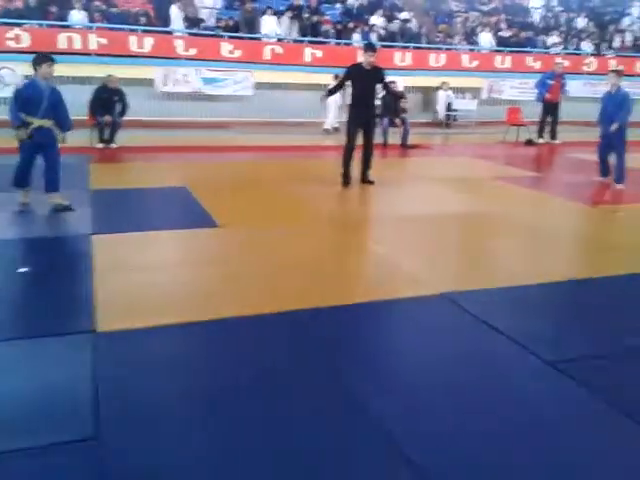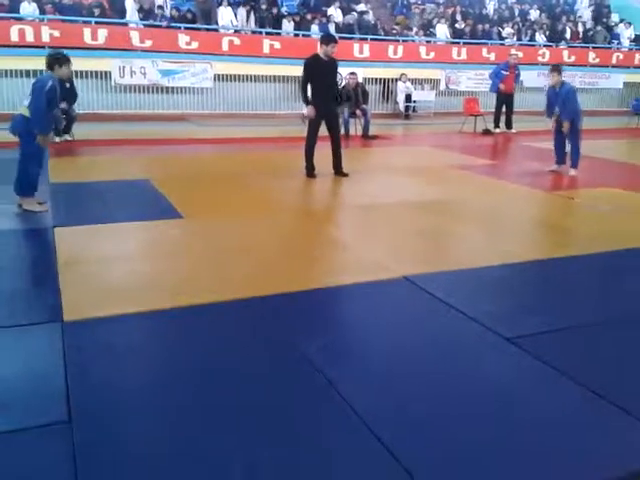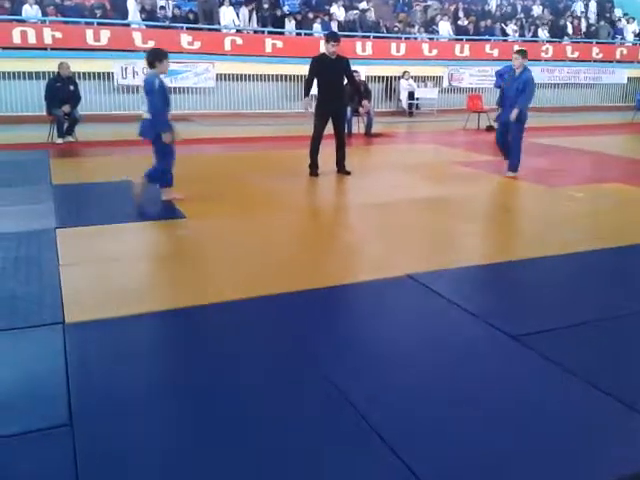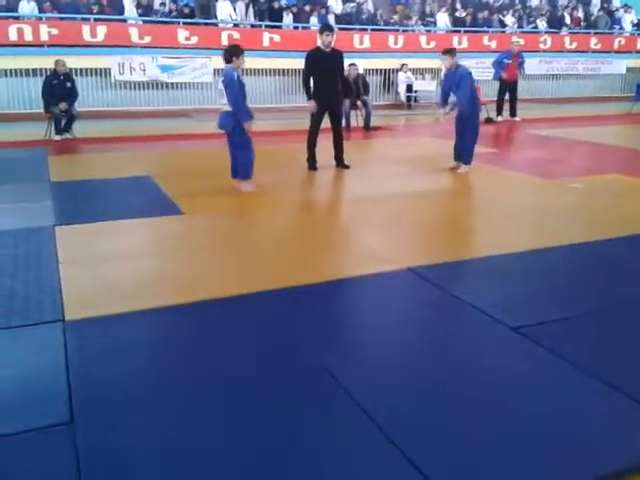
dt=1s
person 1, frame 1
left shoulder: (53, 91)
right shoulder: (26, 87)
left elbow: (61, 111)
right elbow: (15, 108)
left wrist: (64, 129)
right wrist: (19, 126)
left hip: (48, 132)
right hip: (29, 132)
left knee: (53, 164)
right knee: (26, 164)
left ankle: (55, 197)
right ankle: (24, 194)
person 1, frame 2
left shoulder: (52, 83)
right shoulder: (46, 83)
left elbow: (49, 110)
right elbow: (37, 109)
left wrist: (47, 130)
right wrist: (41, 132)
left hip: (30, 126)
right hip: (30, 127)
left knee: (28, 162)
right knee: (33, 162)
left ankle: (24, 196)
right ankle: (27, 200)
person 1, frame 3
left shoulder: (152, 79)
right shoulder: (154, 81)
right elbow: (156, 109)
left wrist: (166, 127)
right wrist: (165, 130)
left hip: (155, 125)
right hip: (156, 127)
left knee: (165, 157)
right knee: (166, 158)
left ankle: (167, 191)
right ankle: (144, 182)
person 1, frame 4
left shoulder: (226, 73)
right shoulder: (232, 75)
right elbow: (237, 101)
left wrist: (244, 117)
right wrist: (245, 119)
left hip: (229, 117)
right hip: (234, 119)
left knee: (237, 149)
right knee: (245, 149)
left ankle: (238, 179)
right ankle: (245, 181)
person 2, frame 1
left shoulder: (378, 71)
right shoulder: (353, 69)
left elbow: (386, 88)
right elbow: (340, 84)
right wrist: (328, 94)
left hip: (370, 113)
right hip: (355, 112)
left knee: (368, 145)
right knee: (350, 144)
left ankle: (364, 175)
right ankle: (346, 175)
person 2, frame 2
left shoulder: (333, 62)
right shoulder: (311, 62)
right elbow: (304, 85)
left wrist: (340, 101)
right wrist: (308, 104)
left hip: (332, 106)
right hip: (316, 107)
left knee: (336, 138)
right knee: (311, 138)
left ankle: (338, 168)
right ankle: (309, 168)
person 2, frame 3
left shoulder: (344, 61)
right shoulder: (317, 60)
left elbow: (352, 81)
right elbow: (310, 79)
left wrist: (362, 99)
right wrist: (306, 96)
left hip: (340, 104)
right hip: (323, 104)
left knee: (340, 136)
right knee: (317, 136)
left ankle: (341, 166)
right ankle: (313, 167)
person 2, frame 4
left shoulder: (338, 54)
right shoulder: (312, 54)
left elbow: (342, 76)
right elbow: (306, 78)
left wrist: (345, 95)
right wrist: (310, 98)
left hip: (335, 98)
right hip: (319, 98)
left knee: (338, 130)
right knee: (314, 130)
left ankle: (339, 160)
right ankle: (311, 161)
person 3, frame 1
left shoulder: (624, 95)
right shoulder: (606, 95)
left elbow: (625, 112)
left wrist: (616, 124)
right wrist: (601, 125)
left hip: (618, 130)
right hip: (606, 130)
left knee: (619, 155)
right knee: (602, 152)
left ankle: (619, 181)
right ankle: (605, 174)
person 3, frame 2
left shoulder: (569, 89)
right shoulder: (551, 89)
left elbow: (571, 107)
right elbow: (550, 105)
left wrist: (567, 122)
right wrist: (551, 119)
left hip: (572, 119)
right hip: (562, 118)
left knee: (574, 142)
right knee: (558, 141)
left ankle: (573, 167)
right ankle: (559, 163)
person 3, frame 3
left shoulder: (528, 77)
right shoulder: (508, 74)
left elbow: (527, 97)
left wrist: (516, 110)
right wrist: (500, 107)
left hip: (518, 114)
right hip: (506, 111)
left knee: (514, 141)
right knee: (500, 138)
left ankle: (512, 169)
right ankle: (511, 159)
person 3, frame 4
left shoulder: (463, 73)
right shoulder: (447, 74)
left elbow: (464, 94)
right elbow: (445, 93)
left wrist: (453, 109)
right wrist: (443, 108)
left hip: (471, 108)
right hip: (461, 106)
left knee: (470, 136)
right knee: (460, 135)
left ankle: (466, 163)
right ankle: (458, 160)
